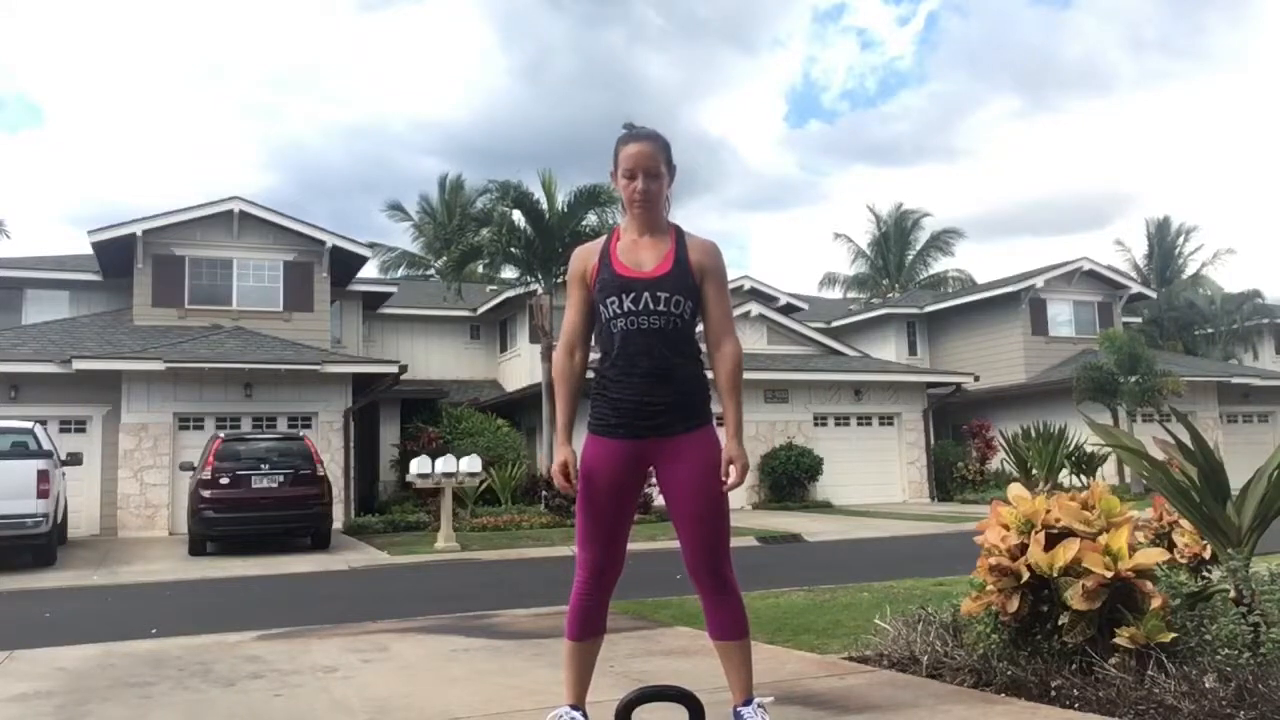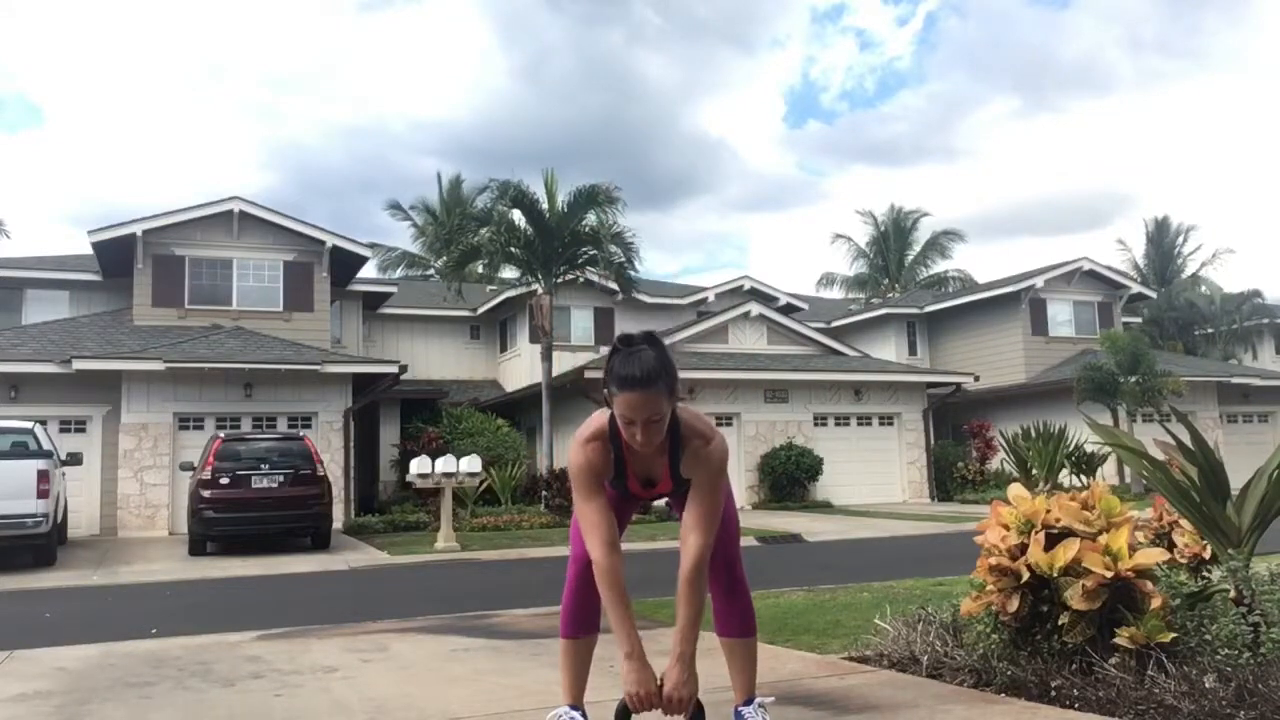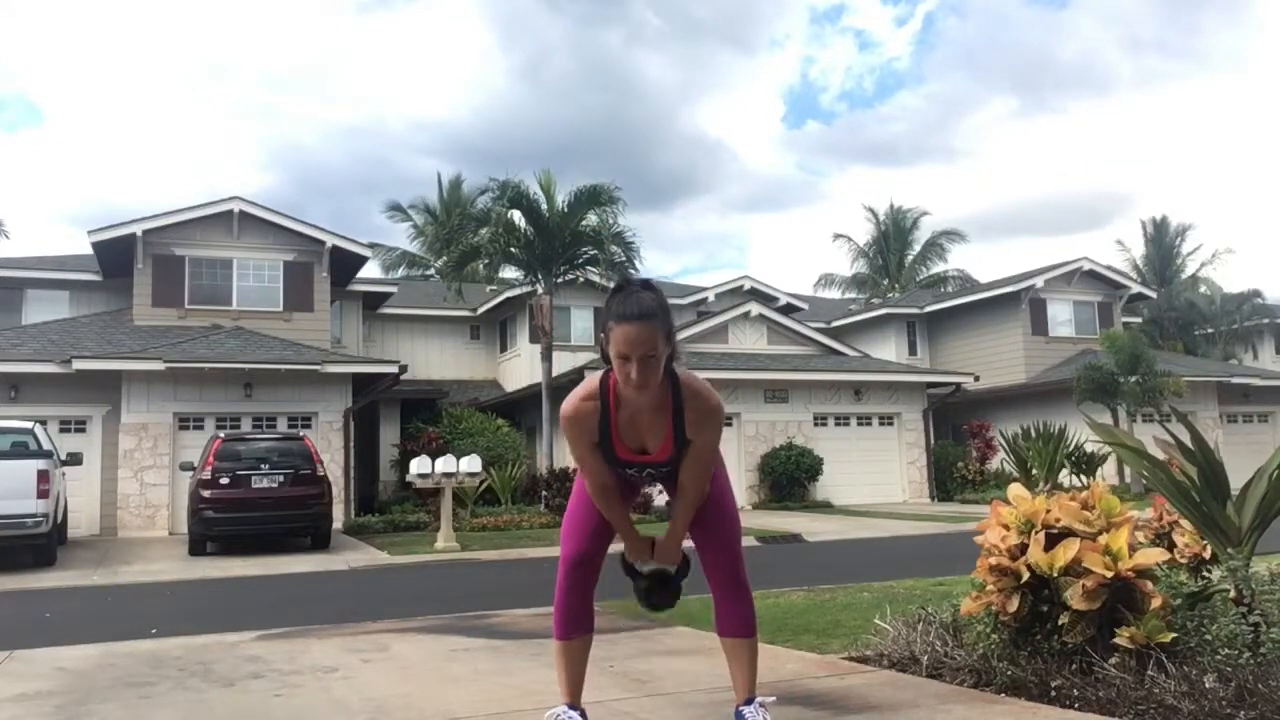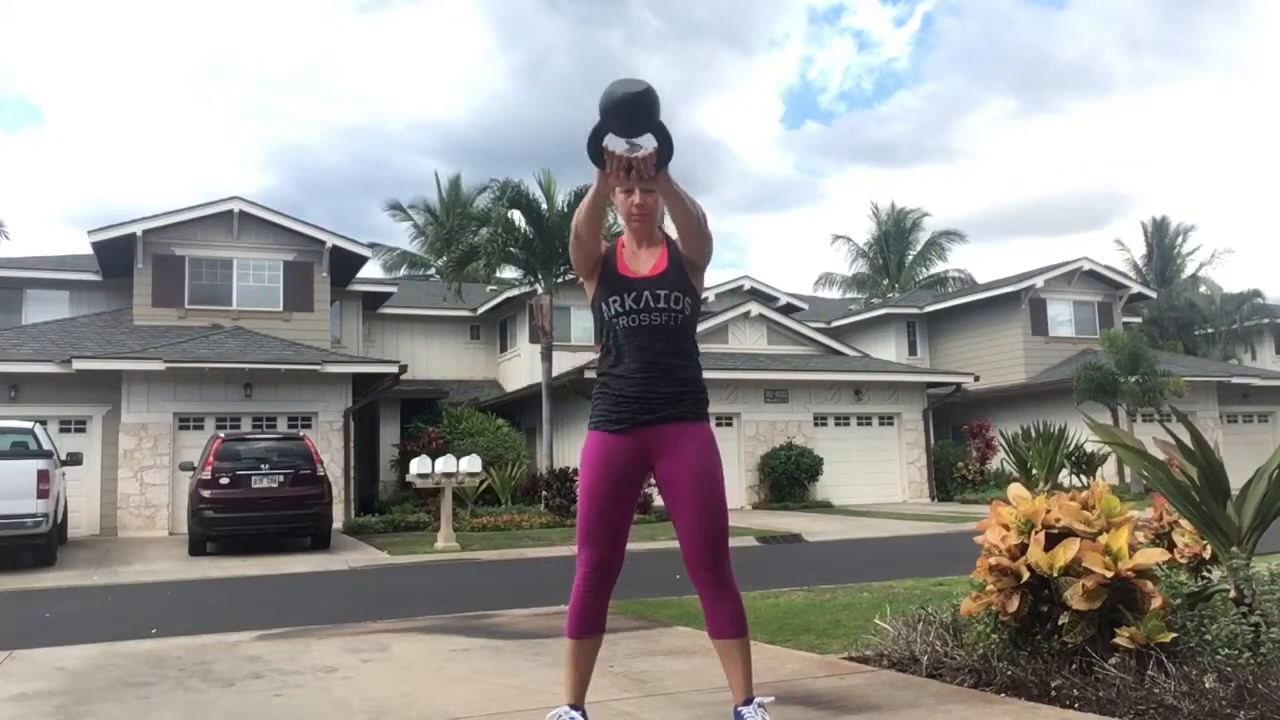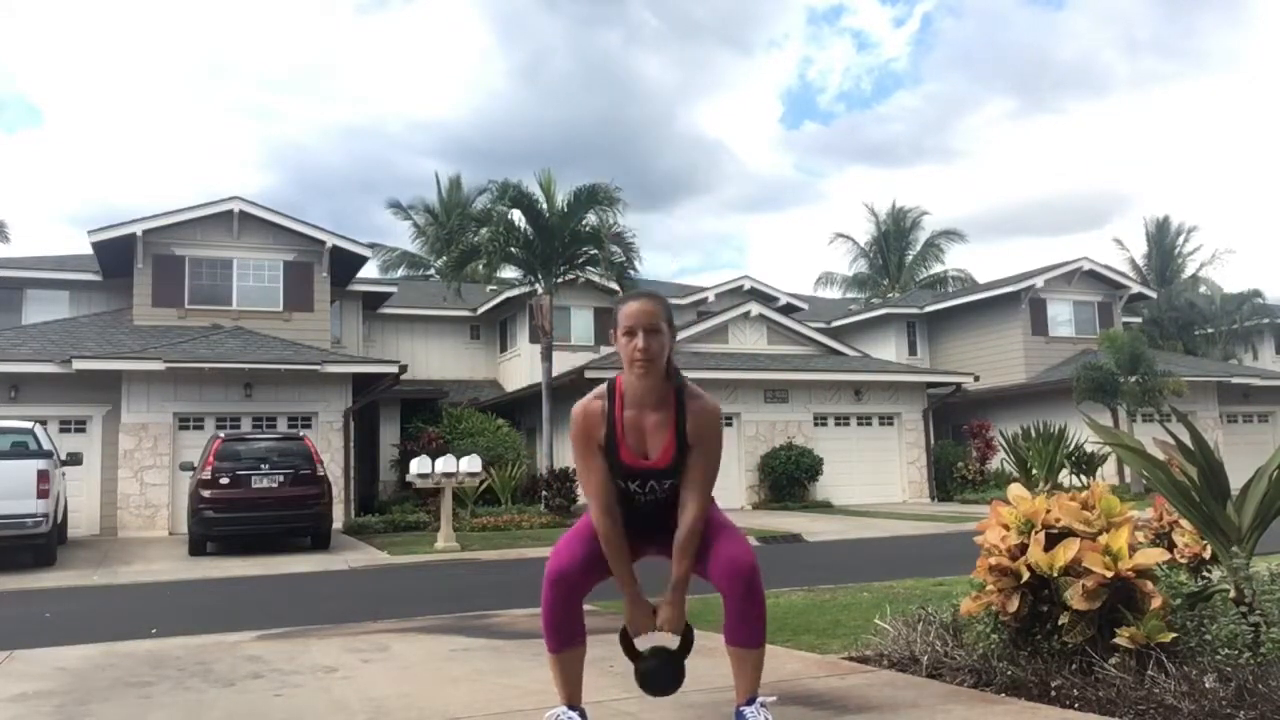
dt=1s
person 1, frame 1
left shoulder: (700, 254)
right shoulder: (588, 258)
left elbow: (724, 347)
right elbow: (570, 352)
left wrist: (734, 435)
right wrist: (563, 440)
left hip: (687, 433)
right hip: (610, 435)
left knee: (712, 573)
right knee: (594, 574)
person 1, frame 2
left shoulder: (706, 445)
right shoulder: (588, 447)
left elbow: (694, 561)
right elbow: (604, 557)
left wrist: (683, 660)
right wrist: (632, 659)
left hip: (688, 478)
right hip: (615, 480)
left knee: (725, 567)
right knee: (583, 567)
person 1, frame 3
left shoulder: (703, 403)
right shoulder: (579, 408)
left elbow: (690, 487)
right elbow: (601, 484)
left wrist: (671, 543)
right wrist: (630, 541)
left hip: (687, 465)
right hip: (613, 471)
left knee: (728, 569)
right knee: (574, 564)
person 1, frame 4
left shoulder: (688, 256)
right shoulder: (597, 261)
left elbow: (695, 224)
right elbow: (582, 231)
left wrist: (658, 173)
right wrist: (607, 175)
left hip: (683, 424)
right hip: (613, 425)
left knee: (710, 567)
right knee: (594, 568)
person 1, frame 5
left shoulder: (700, 409)
right shoulder: (590, 412)
left elbow: (694, 507)
right elbow: (600, 507)
left wrist: (675, 596)
right wrist: (632, 596)
left hip: (682, 521)
right hip: (621, 524)
left knee: (743, 571)
right knee: (560, 575)
